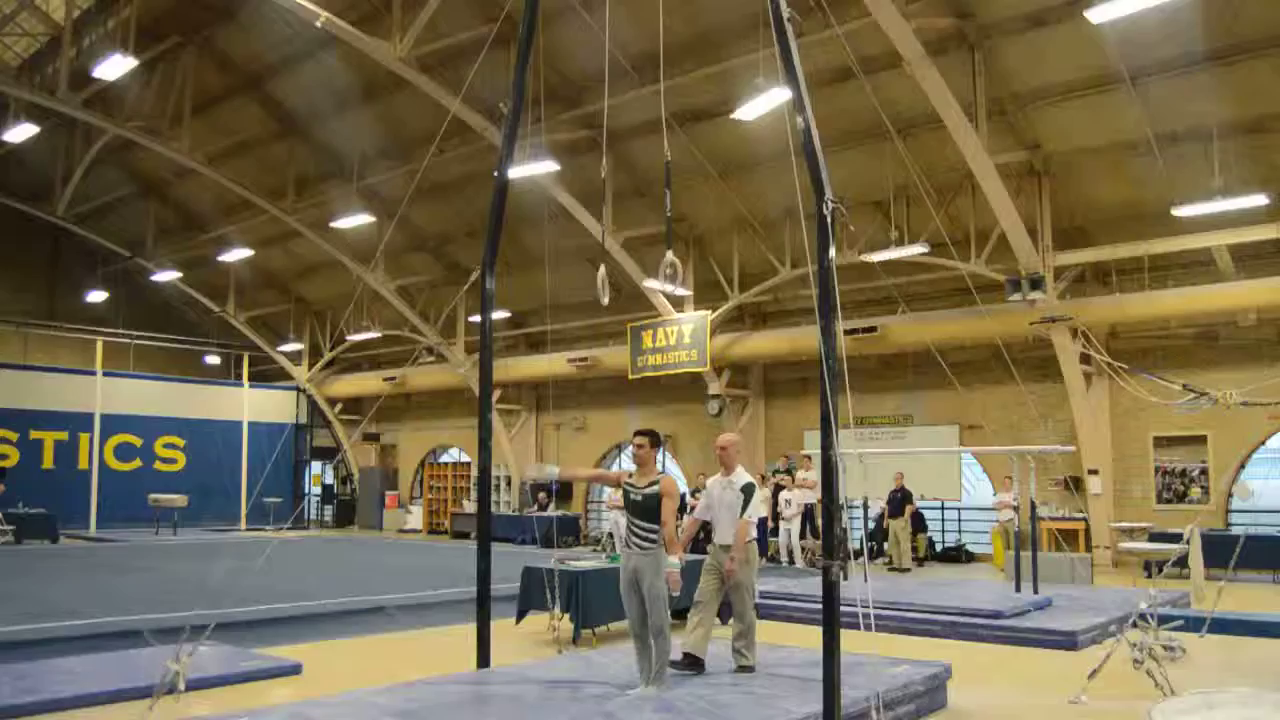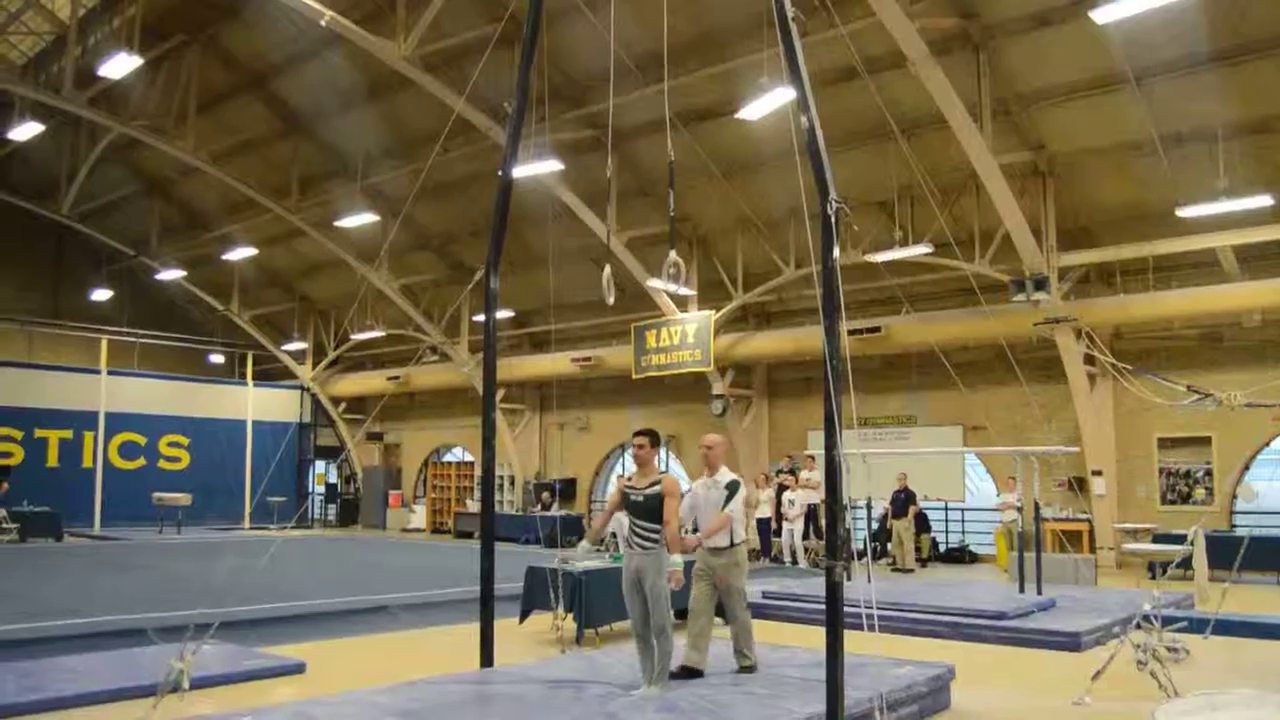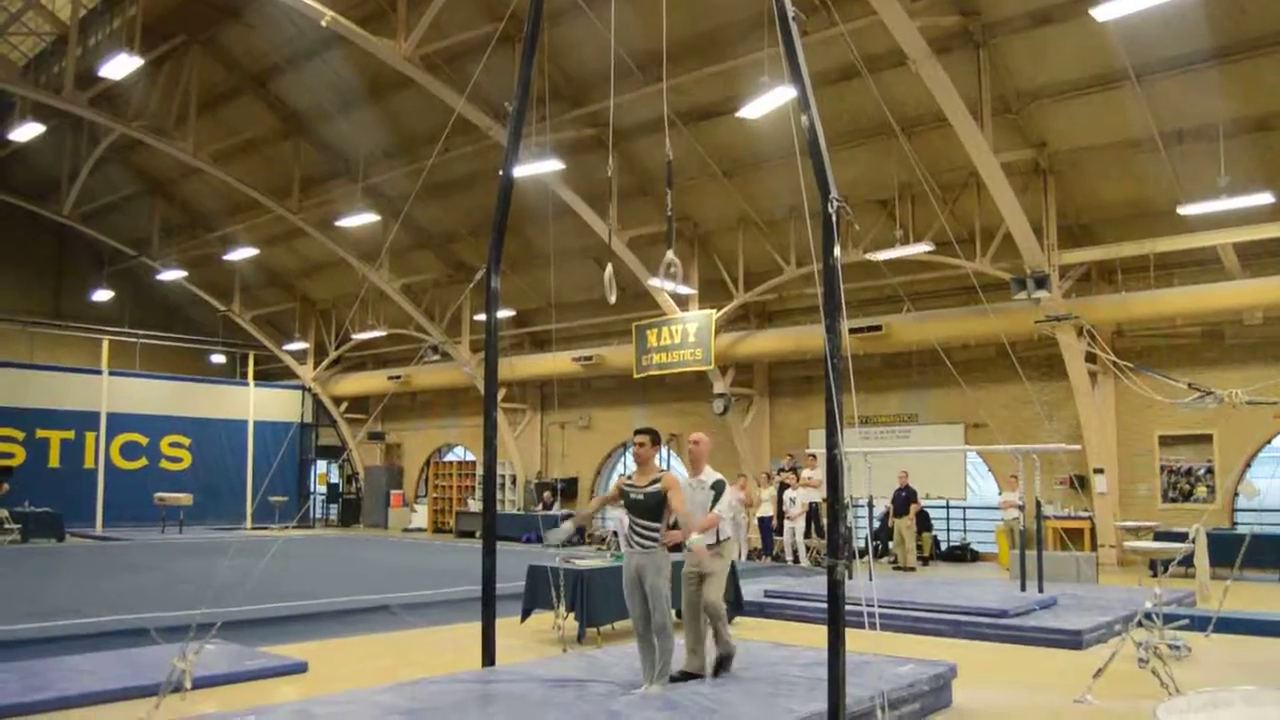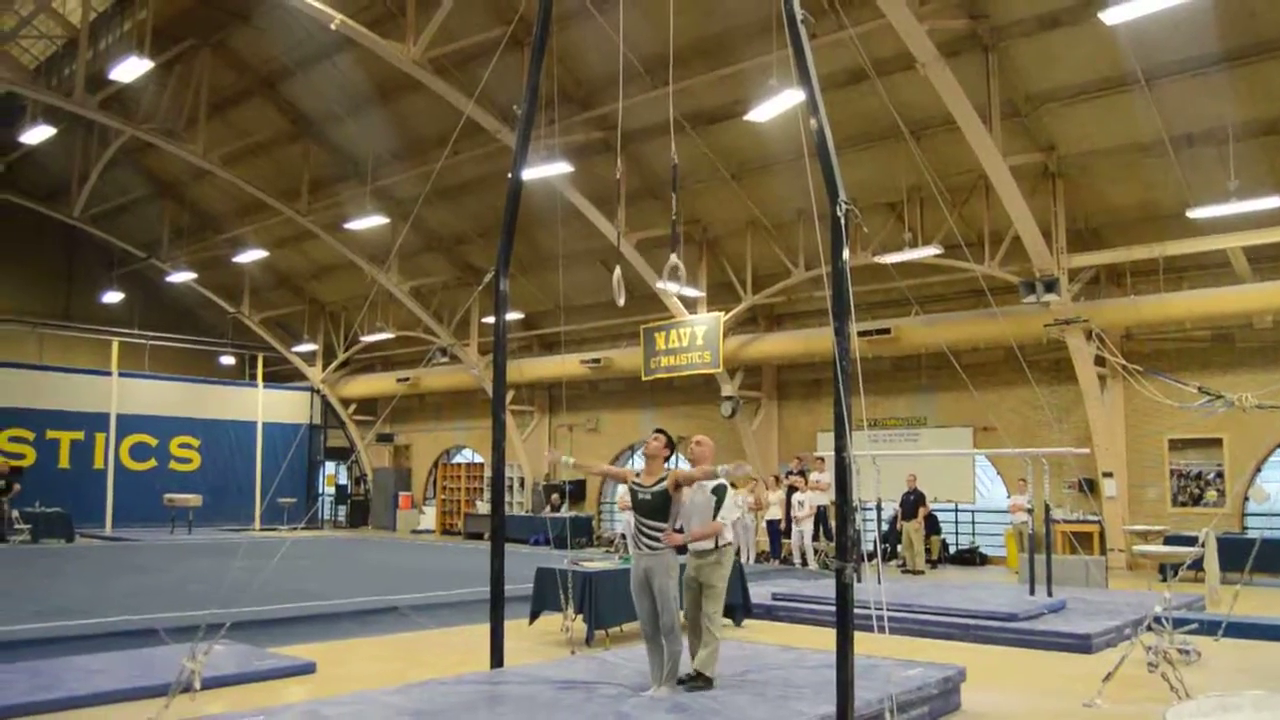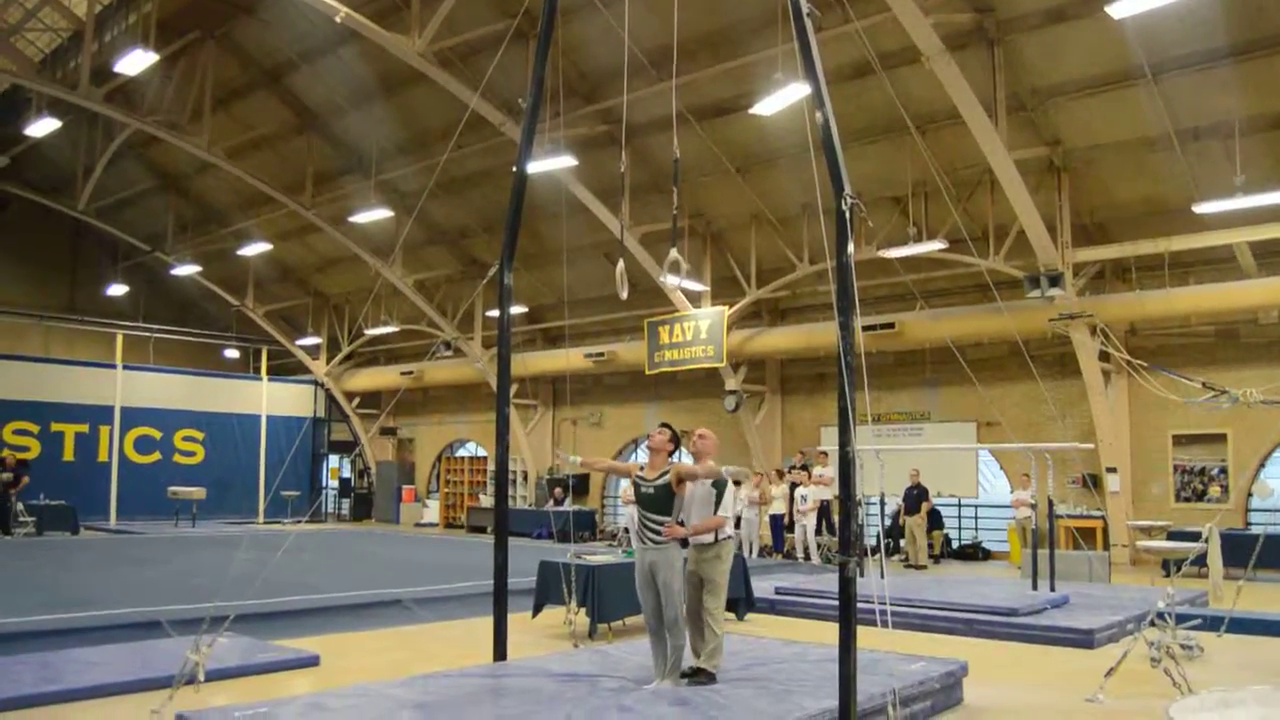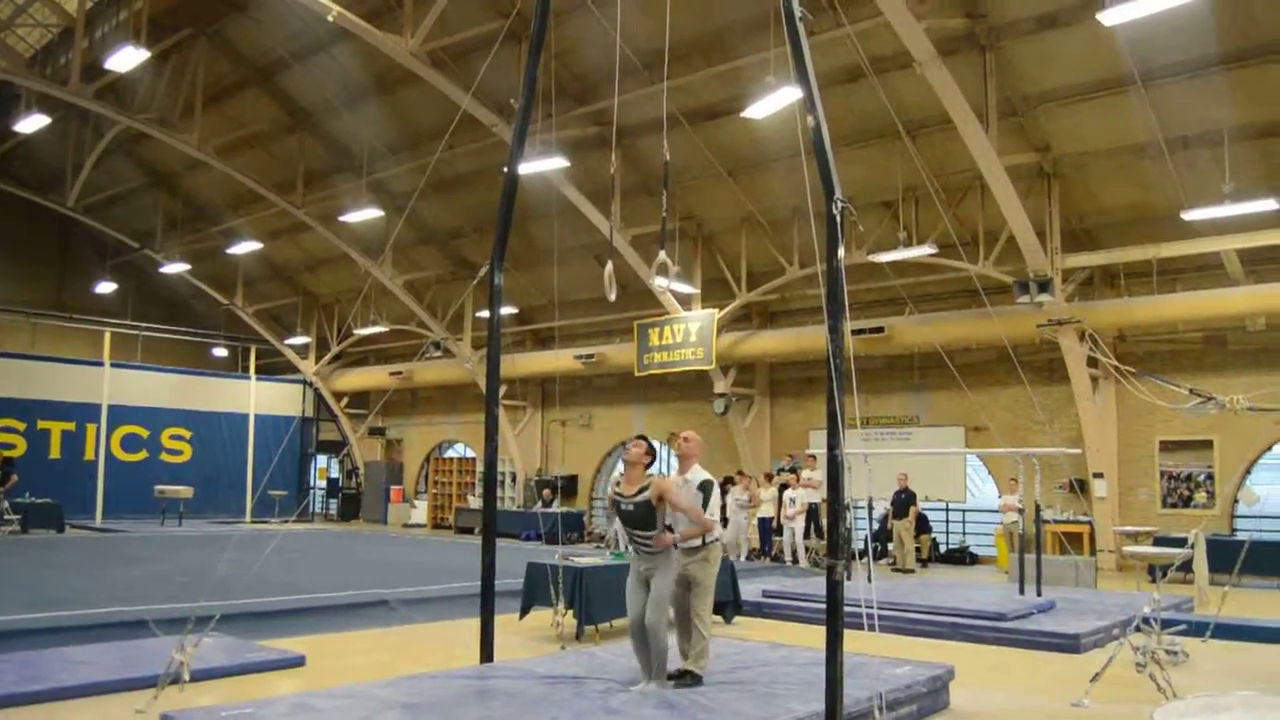
dt=0.3s
person 1, frame 1
left shoulder: (666, 484)
right shoulder: (625, 478)
left elbow: (669, 525)
right elbow: (590, 475)
left wrist: (673, 564)
right wrist: (553, 472)
left hip: (653, 559)
right hip: (628, 558)
left knee: (658, 626)
right knee: (636, 627)
left ankle: (657, 683)
right ankle: (645, 680)
person 1, frame 2
left shoulder: (667, 484)
right shoulder: (625, 484)
left elbow: (671, 524)
right elbow: (604, 516)
left wrist: (675, 563)
right wrist: (585, 545)
left hip: (656, 559)
right hip: (631, 559)
left knee: (661, 626)
right knee: (639, 626)
left ankle: (658, 682)
right ankle: (647, 681)
person 1, frame 3
left shoulder: (667, 481)
right shoulder: (625, 481)
left elbow: (681, 511)
right elbow: (595, 504)
left wrist: (694, 538)
right wrist: (569, 526)
left hip: (654, 557)
right hip: (630, 558)
left knee: (660, 623)
right knee: (639, 624)
left ankle: (659, 681)
right ankle: (647, 679)
person 1, frame 4
left shoulder: (674, 478)
right shoulder: (630, 476)
left elbow: (698, 473)
right elbow: (597, 469)
left wrist: (722, 470)
right wrist: (565, 461)
left hip: (662, 559)
right hip: (638, 560)
left knee: (669, 625)
right knee: (647, 627)
left ankle: (668, 683)
right ankle: (656, 681)
person 1, frame 5
left shoulder: (674, 471)
right shoulder: (633, 470)
left elbow: (701, 471)
right elbow: (597, 464)
left wrist: (725, 471)
right wrist: (571, 459)
left hip: (666, 553)
right hip: (642, 554)
left knee: (672, 619)
right knee: (652, 621)
left ankle: (671, 677)
right ankle: (660, 675)
person 1, frame 6
left shoulder: (657, 486)
right shoulder: (615, 486)
left elbow: (688, 508)
left wrist: (715, 531)
left hip: (662, 562)
right hip: (638, 562)
left knee: (653, 622)
right knee: (634, 622)
left ankle: (657, 679)
right ankle: (647, 677)
person 2, frame 1
left shoulder: (747, 484)
right shoulder: (712, 483)
left elbow: (745, 523)
right elbow: (698, 517)
left wrist: (733, 558)
right wrist: (679, 545)
left hip: (741, 551)
right hip: (717, 550)
left knee: (743, 609)
right knee: (703, 601)
left ankle: (745, 660)
right ankle: (694, 655)
person 2, frame 2
left shoulder: (733, 483)
right shoulder: (697, 486)
left elbow: (725, 518)
right elbow: (681, 516)
left wrist: (698, 539)
left hip: (731, 553)
right hip: (706, 555)
left knee: (736, 610)
right knee: (698, 608)
left ankle: (747, 659)
right ankle: (693, 664)
person 2, frame 3
left shoulder: (718, 482)
right shoulder: (681, 484)
left elbow: (713, 519)
left wrist: (684, 534)
left hip: (718, 549)
right hip: (693, 552)
left knee: (712, 599)
right knee: (690, 610)
left ankle: (725, 647)
right ankle: (693, 665)
person 2, frame 4
left shoulder: (719, 486)
left elbow: (717, 527)
left wrist: (684, 539)
left hip: (718, 555)
right hip: (694, 556)
left knee: (710, 615)
right knee: (692, 614)
left ankle: (704, 674)
right ankle: (698, 669)
person 2, frame 5
left shoulder: (719, 479)
left elbow: (720, 520)
right elbow: (680, 512)
left wrist: (685, 531)
left hip: (717, 549)
right hip: (695, 549)
left knee: (712, 609)
right knee: (693, 609)
left ankle: (709, 669)
right ankle: (700, 662)
person 2, frame 6
left shoulder: (705, 482)
right shoulder: (670, 482)
left elbow: (708, 524)
left wrist: (674, 538)
left hip: (705, 552)
right hip: (683, 552)
left knee: (699, 610)
right knee: (681, 611)
left ankle: (696, 671)
right ankle: (687, 665)
